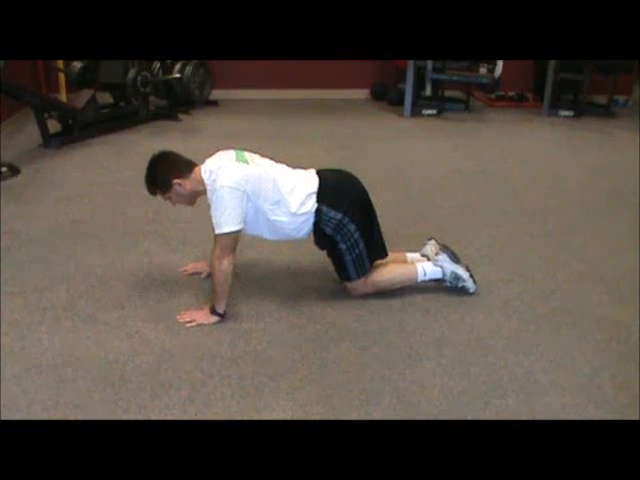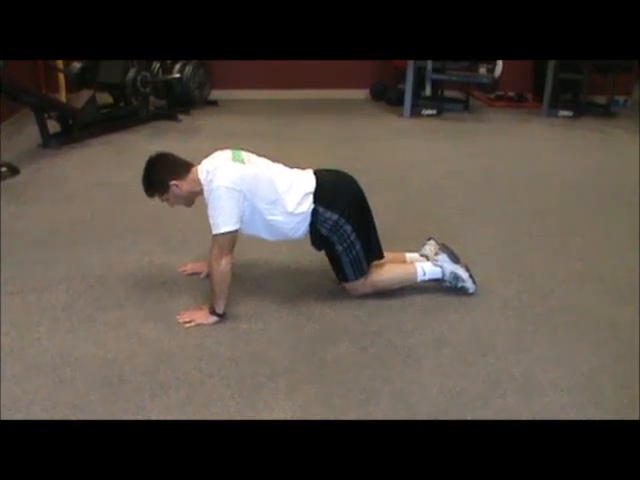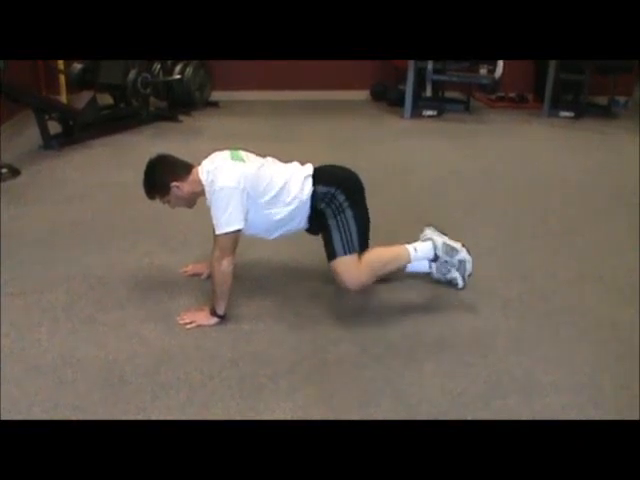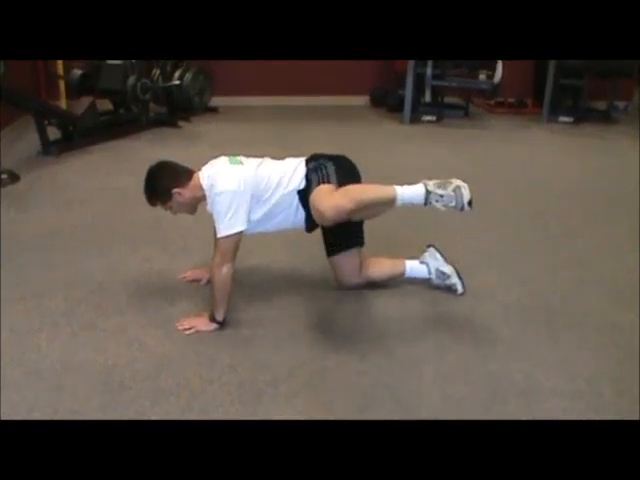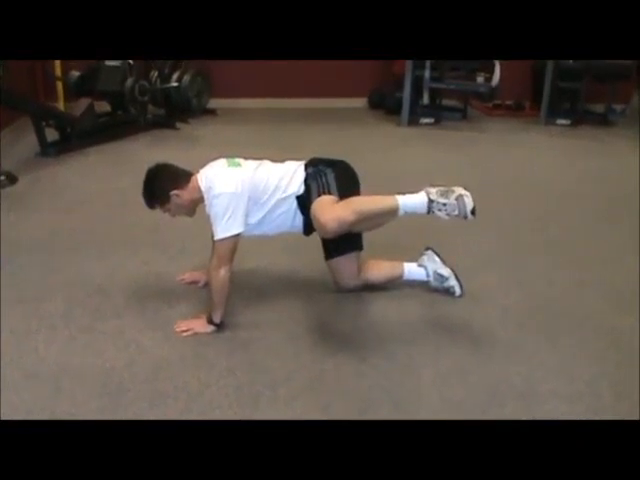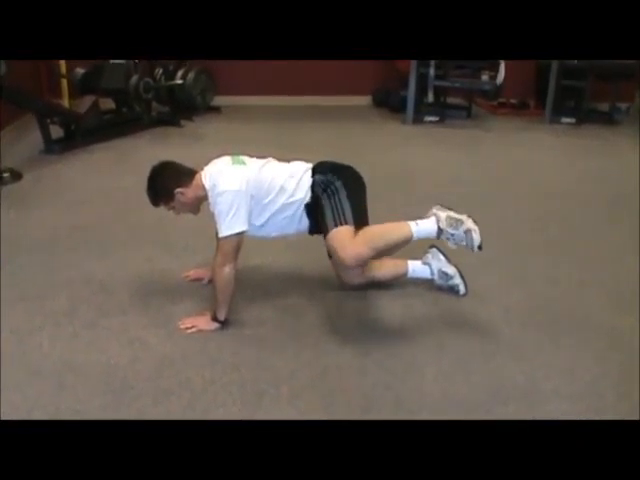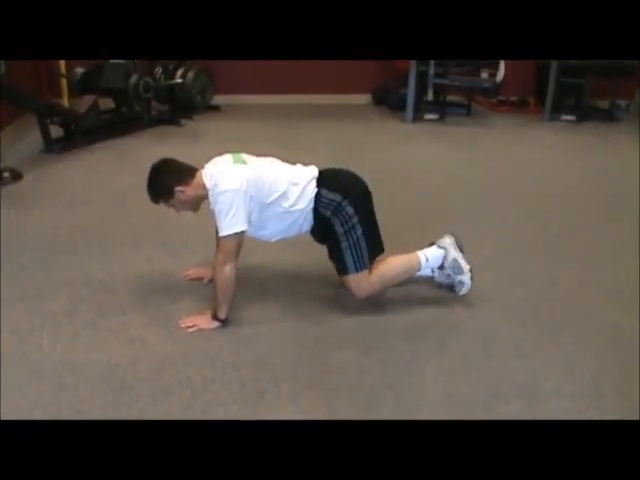
dt=0.4s
person 1, frame 1
left shoulder: (223, 186)
right shoulder: (217, 165)
left elbow: (226, 255)
left wrist: (216, 310)
right wrist: (212, 264)
left hip: (333, 207)
right hip: (329, 191)
left knee: (359, 284)
right knee: (359, 267)
left ankle: (437, 269)
right ankle: (427, 256)
person 1, frame 2
left shoulder: (219, 187)
right shoulder: (214, 166)
left elbow: (223, 255)
left wrist: (215, 310)
right wrist: (210, 264)
left hip: (330, 208)
right hip: (325, 192)
left knee: (359, 284)
right knee: (359, 265)
left ankle: (437, 268)
right ankle: (427, 255)
person 1, frame 3
left shoulder: (223, 186)
right shoulder: (212, 168)
left elbow: (226, 256)
left wrist: (217, 312)
right wrist: (212, 265)
left hip: (331, 191)
right hip: (321, 191)
left knee: (352, 280)
right knee: (353, 267)
left ankle: (430, 247)
right ankle: (430, 259)
person 1, frame 4
left shoulder: (225, 189)
right shoulder: (211, 175)
left elbow: (226, 261)
right elbow: (222, 243)
left wrist: (216, 318)
right wrist: (211, 271)
left hip: (326, 172)
right hip: (315, 186)
left knee: (329, 211)
right knee: (350, 277)
left ankle: (423, 192)
right ankle: (427, 266)
person 1, frame 5
left shoulder: (221, 192)
right shoulder: (210, 178)
left elbow: (224, 263)
left wrist: (213, 320)
right wrist: (209, 273)
left hip: (323, 177)
right hip: (313, 188)
left knee: (331, 224)
right knee: (348, 280)
left ankle: (425, 200)
right ankle: (426, 269)
person 1, frame 6
left shoulder: (224, 191)
right shoulder: (215, 174)
left elbow: (228, 261)
right elbow: (226, 243)
left wrist: (217, 317)
right wrist: (213, 270)
left hip: (329, 186)
right hip: (320, 190)
left knee: (350, 254)
right knee: (353, 276)
left ankle: (433, 225)
right ankle: (430, 267)
person 1, frame 7
left shoulder: (225, 189)
right shoulder: (215, 171)
left elbow: (228, 260)
right elbow: (225, 237)
left wrist: (217, 316)
right wrist: (214, 269)
left hip: (335, 200)
right hip: (326, 196)
left knee: (363, 287)
right knee: (357, 270)
left ankle: (438, 255)
right ankle: (435, 262)
